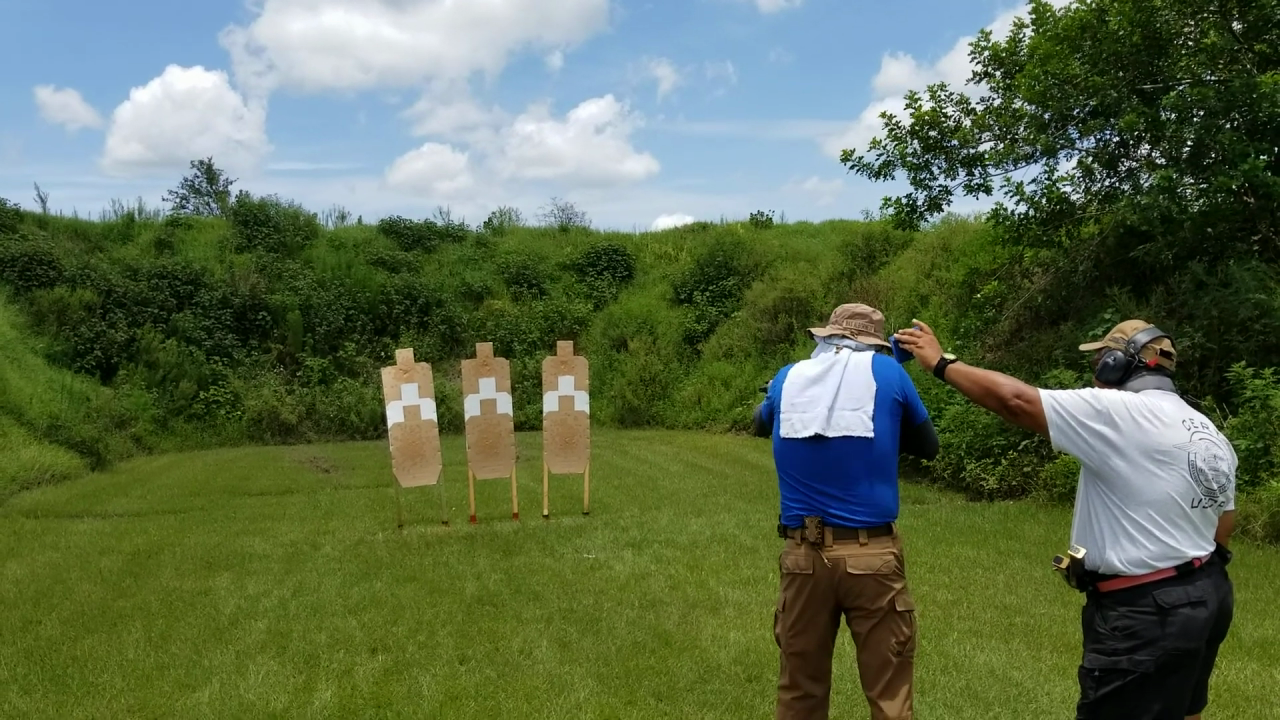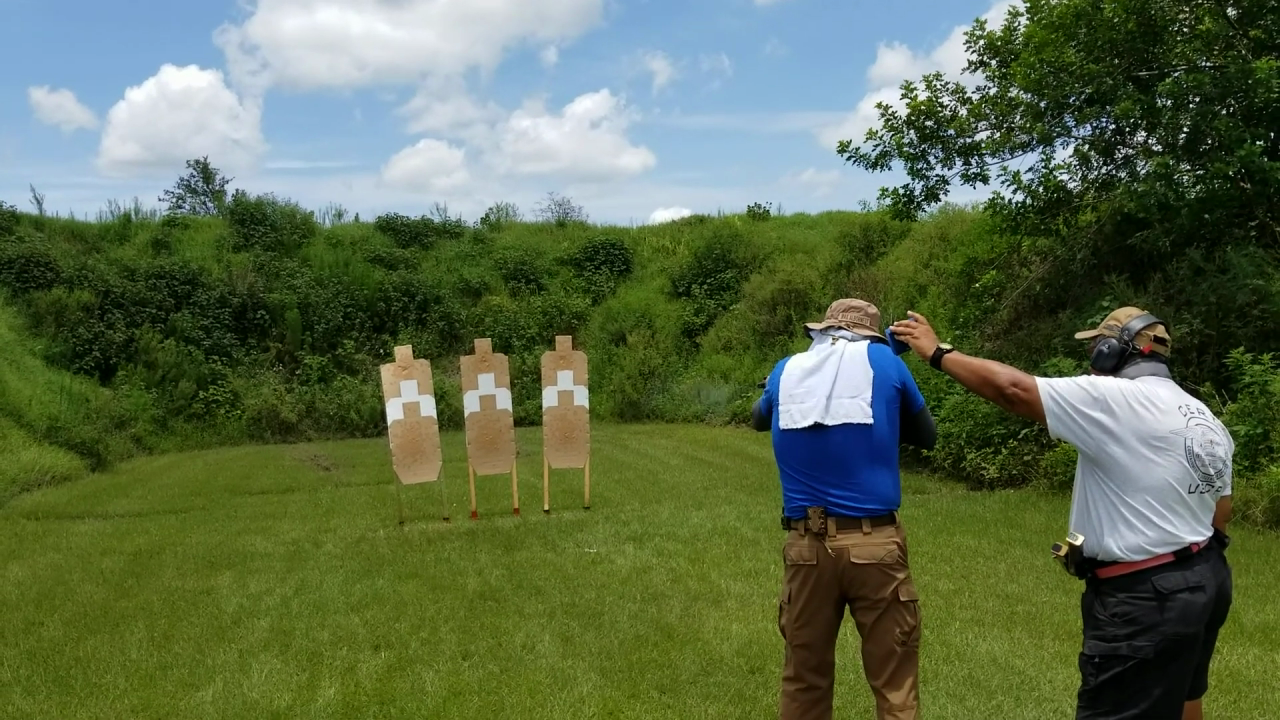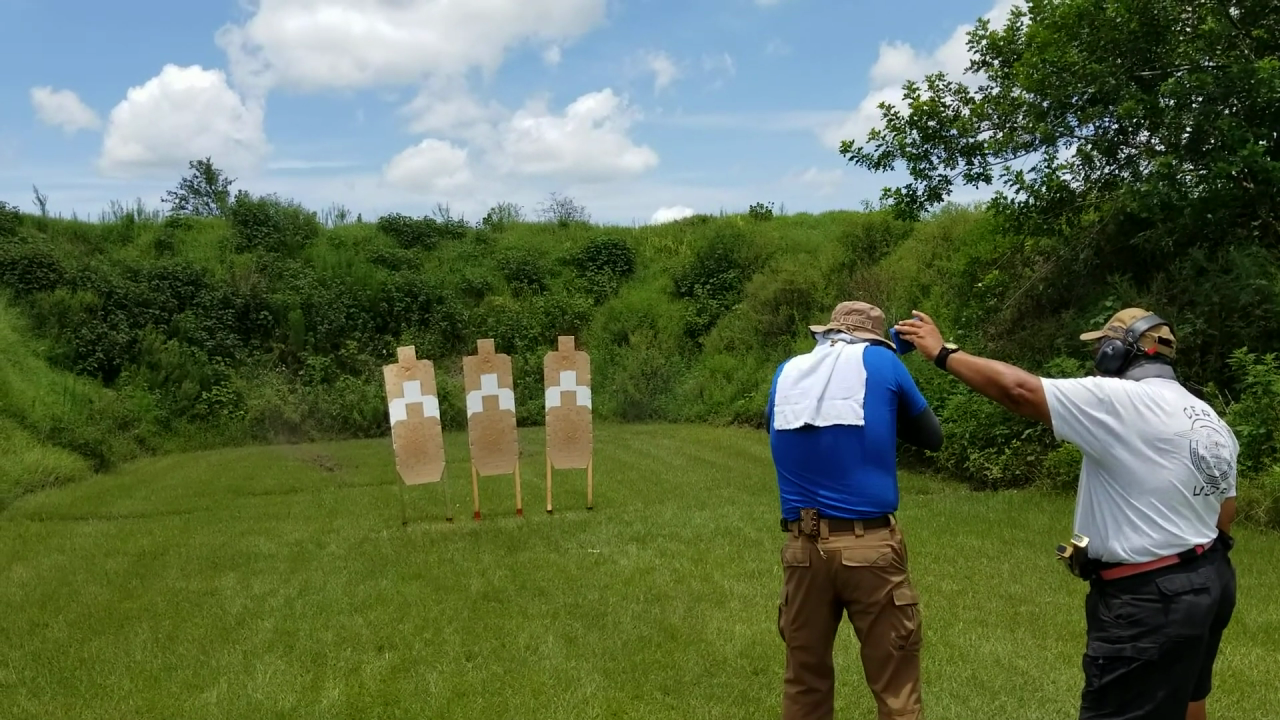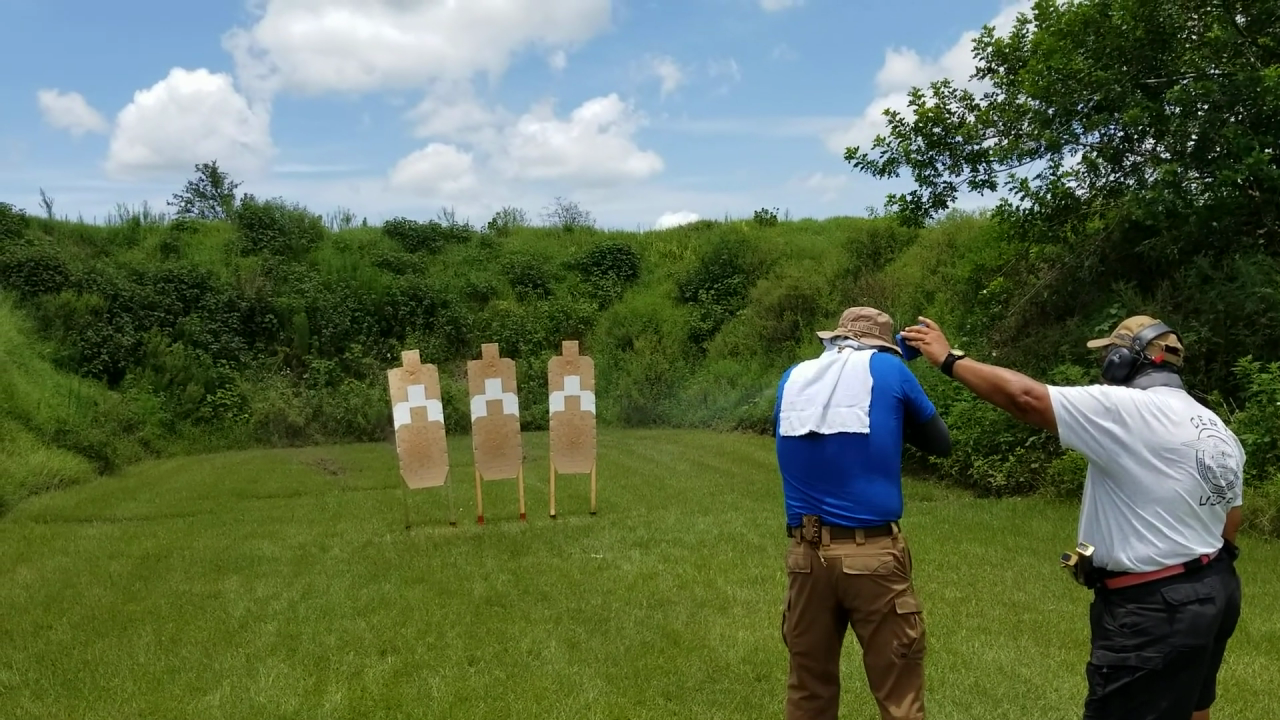
dt=0.7s
person 1, frame 1
left shoulder: (788, 378)
right shoulder: (885, 372)
left elbow: (760, 424)
right elbow: (928, 447)
left hip: (803, 556)
right hip: (872, 556)
person 1, frame 2
left shoulder: (786, 370)
right shoulder: (882, 360)
left elbow: (759, 418)
right elbow: (926, 436)
left hip: (807, 547)
right hip: (875, 545)
left knee: (804, 679)
right knee: (895, 683)
person 1, frame 3
left shoulder: (787, 373)
right shoulder: (880, 363)
right elbow: (932, 438)
left hip: (804, 548)
right hip: (870, 547)
left knee: (805, 679)
right knee: (896, 686)
person 1, frame 4
left shoulder: (793, 378)
right shoulder: (887, 369)
right elbow: (941, 444)
left hip: (806, 554)
right hip: (873, 553)
left knee: (809, 686)
person 2, frame 1
left shoulder: (1119, 413)
right shoulder: (1211, 434)
left elbow: (1015, 400)
right elbow: (1222, 527)
left wrist: (941, 362)
left hip: (1145, 612)
right hip: (1205, 595)
person 2, frame 2
left shoulder: (1115, 400)
right shoulder: (1206, 419)
left elbow: (1012, 388)
right elbow: (1219, 513)
left wrist: (937, 351)
left hip: (1146, 598)
right hip: (1204, 581)
person 2, frame 3
left shoulder: (1120, 401)
right shoulder: (1212, 421)
left elbow: (1018, 390)
right elbow: (1224, 513)
left wrist: (943, 352)
left hip: (1149, 599)
right hip: (1208, 581)
person 2, frame 4
left shoulder: (1127, 410)
right shoulder: (1218, 429)
left elbow: (1024, 397)
right elbow: (1229, 523)
left wrist: (949, 358)
left hip: (1155, 607)
right hip: (1214, 591)
